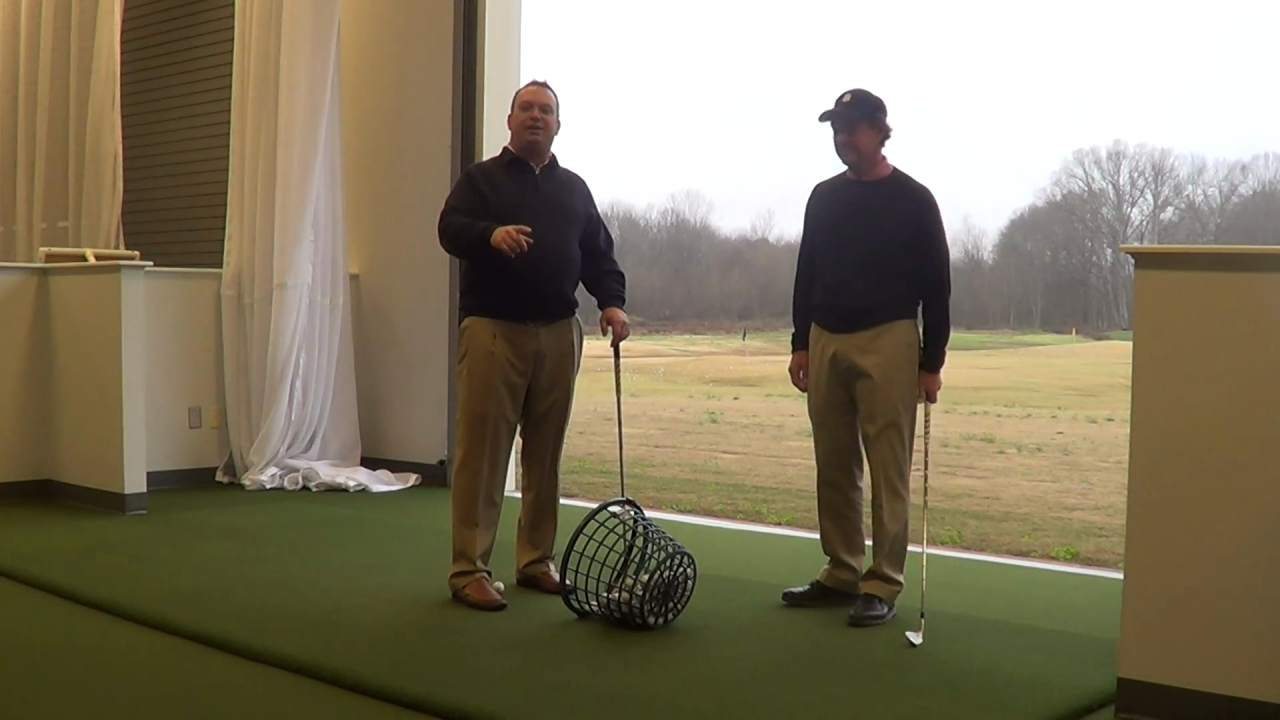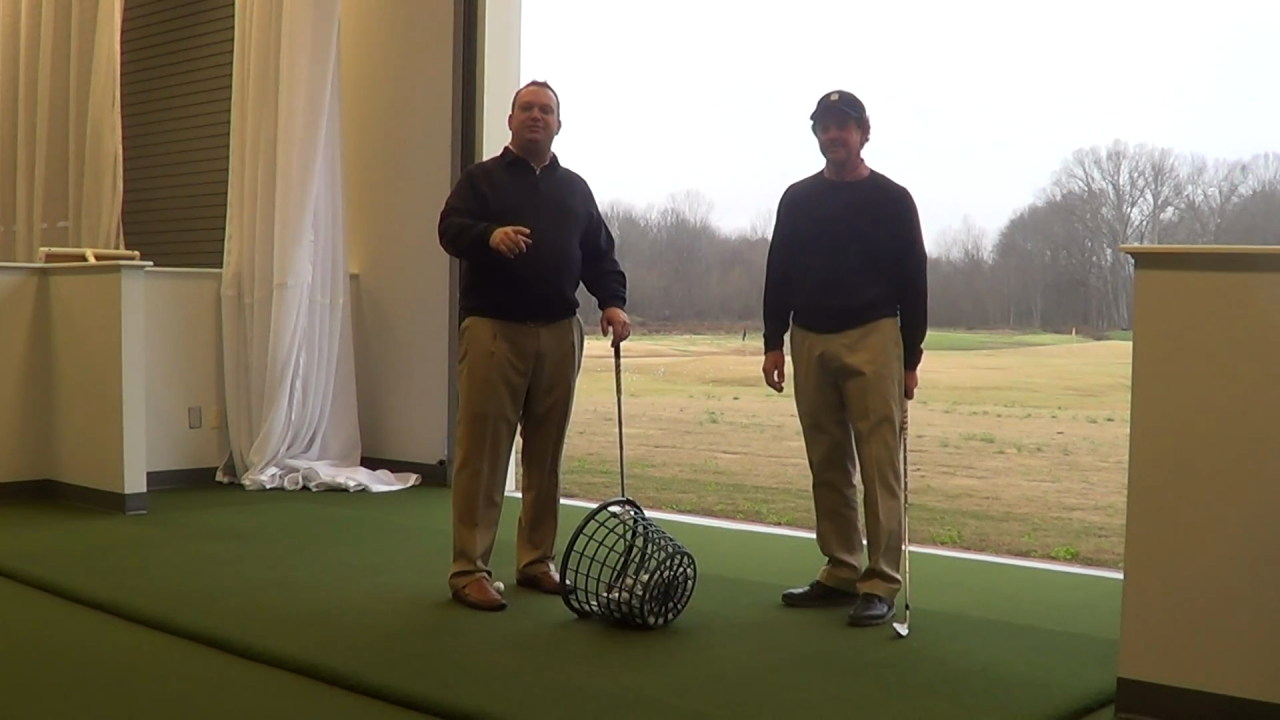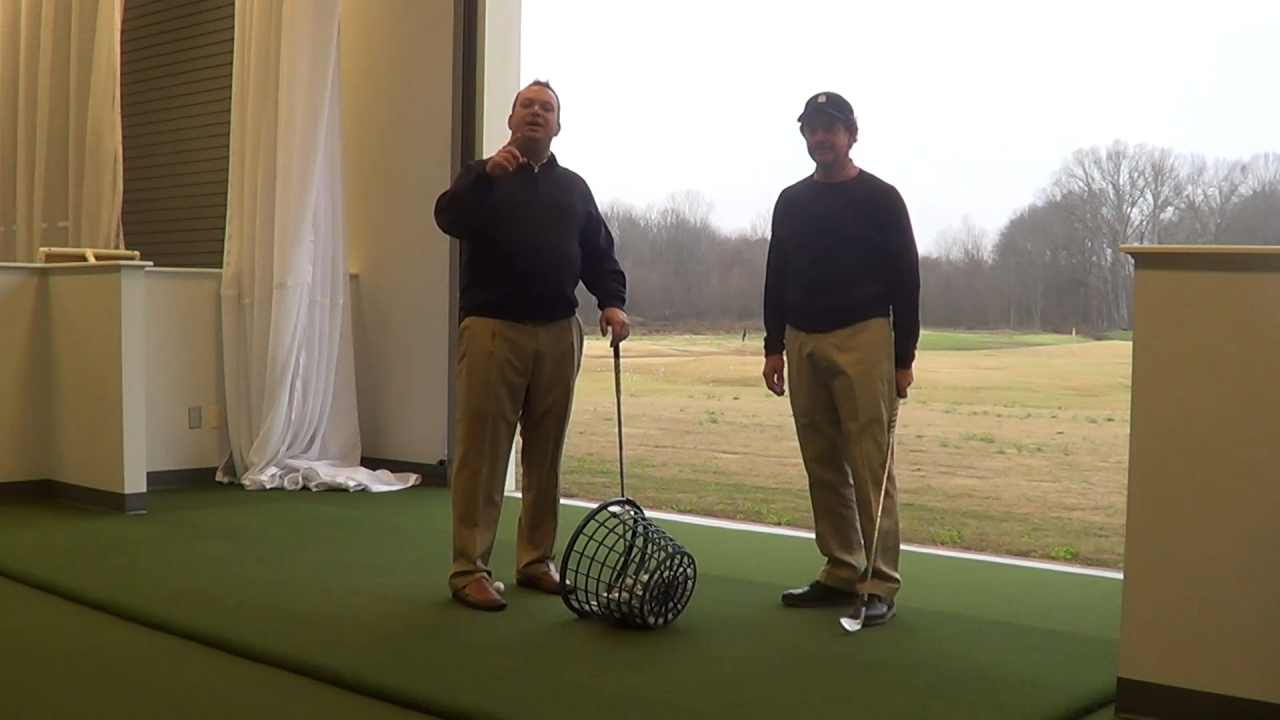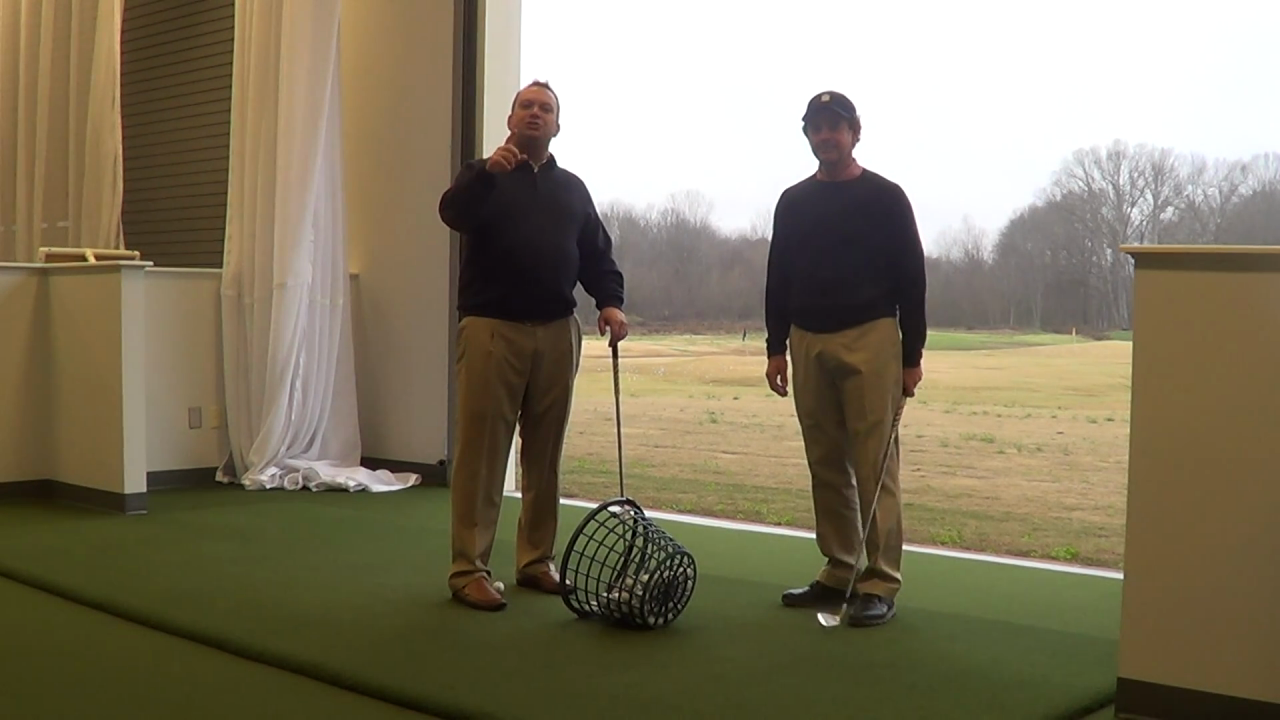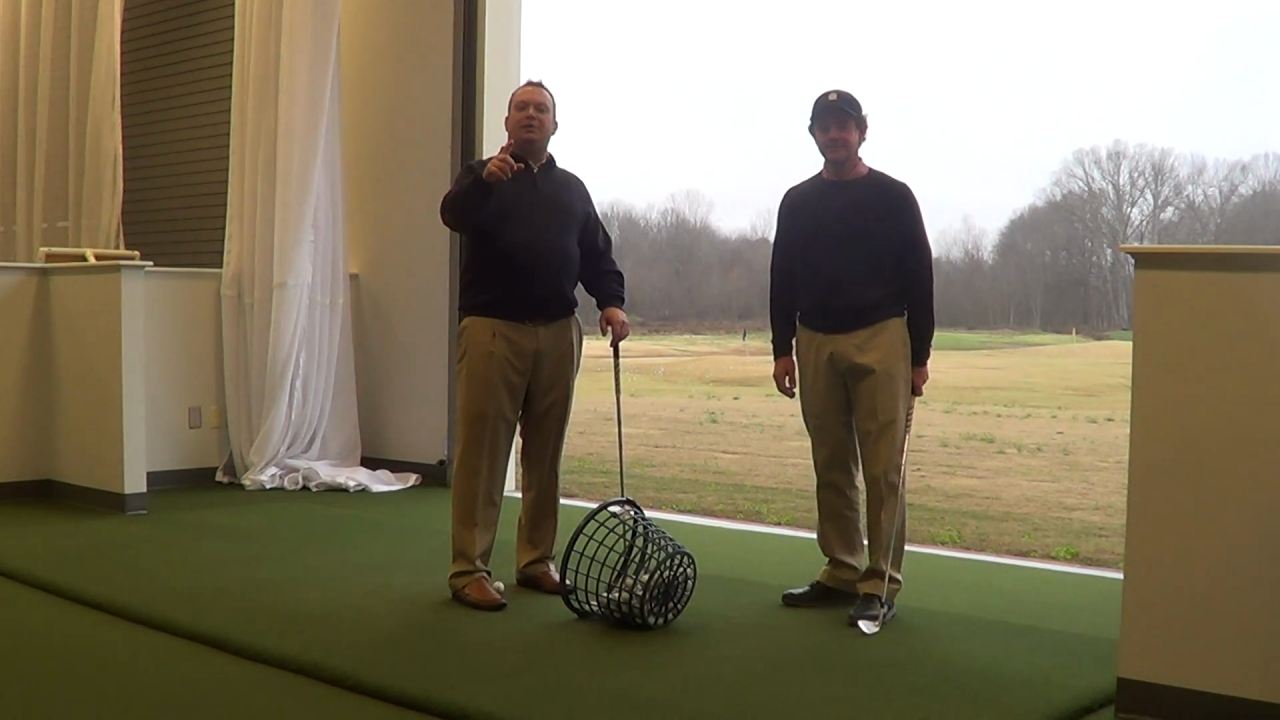
dt=0.5s
person 1, frame 1
left shoulder: (912, 200)
right shoulder: (823, 196)
left elbow: (935, 284)
right elbow: (807, 274)
left wrist: (931, 362)
right wrist: (801, 343)
left hip: (887, 343)
right hip: (827, 343)
left knee: (888, 466)
right knee: (833, 466)
left ankle: (883, 583)
right ankle: (841, 572)
person 1, frame 2
left shoulder: (892, 199)
right shoulder: (798, 198)
left elbow: (913, 282)
right elbow: (779, 275)
left wrist: (911, 358)
right wrist: (774, 342)
left hip: (872, 341)
right hip: (811, 343)
left knee: (879, 464)
right knee: (827, 466)
left ankle: (880, 581)
right ankle: (841, 571)
person 1, frame 3
left shoulder: (880, 199)
right shoulder: (791, 201)
left elbow: (905, 281)
right elbow: (777, 279)
left wrist: (903, 357)
right wrist: (774, 346)
left hip: (862, 340)
right hip: (804, 343)
left knee: (870, 462)
right knee: (823, 464)
left ankle: (879, 581)
right ankle: (840, 571)
person 1, frame 4
left shoulder: (885, 197)
right shoulder: (793, 201)
left elbow: (911, 278)
right elbow: (779, 279)
left wrist: (912, 355)
right wrist: (776, 346)
left hip: (869, 340)
right hip: (809, 343)
left knee: (874, 463)
right knee: (825, 464)
left ankle: (880, 582)
right ankle: (840, 571)
person 1, frame 5
left shoulder: (893, 196)
right shoulder: (798, 201)
left elbow: (919, 278)
right elbow: (783, 279)
left wrist: (920, 355)
right wrist: (783, 348)
left hip: (879, 341)
right hip: (816, 343)
left knee: (882, 466)
right knee: (830, 465)
left ankle: (881, 581)
right ankle: (841, 570)
person 2, frame 1
left shoulder: (574, 188)
right shoulder: (481, 177)
left elbow: (599, 253)
right elbow: (450, 231)
left wrist: (612, 301)
right wrist: (491, 234)
left hip: (559, 333)
right hip: (492, 330)
left knee: (546, 453)
right knee: (482, 452)
left ankle: (537, 559)
right ankle: (469, 569)
person 2, frame 2
left shoulder: (575, 187)
right shoulder: (481, 178)
left elbow: (600, 253)
right elbow: (451, 231)
left wrist: (612, 301)
right wrist: (489, 235)
left hip: (559, 333)
right hip: (492, 330)
left knee: (546, 453)
right knee: (482, 452)
left ankle: (537, 560)
right ankle: (469, 569)
person 2, frame 3
left shoulder: (575, 187)
right shoulder: (482, 174)
left elbow: (600, 252)
right elbow: (449, 217)
left wrist: (612, 301)
right wrist: (487, 175)
left hip: (559, 333)
right hip: (492, 330)
left knee: (546, 453)
right knee: (482, 451)
left ankle: (537, 559)
right ankle: (469, 569)
person 2, frame 4
left shoulder: (572, 187)
right shoulder: (482, 174)
left elbow: (597, 253)
right elbow: (454, 212)
left wrist: (610, 301)
right wrist: (489, 172)
left hip: (557, 332)
right hip: (491, 329)
left knee: (545, 453)
right knee: (481, 451)
left ankle: (537, 560)
right ankle: (469, 569)
person 2, frame 5
left shoulder: (572, 187)
right shoulder: (481, 175)
left elbow: (597, 253)
right elbow: (454, 215)
left wrist: (611, 301)
right wrist: (486, 180)
left hip: (558, 333)
right hip: (491, 329)
left knee: (545, 454)
right knee: (481, 452)
left ankle: (537, 559)
right ankle: (469, 569)
